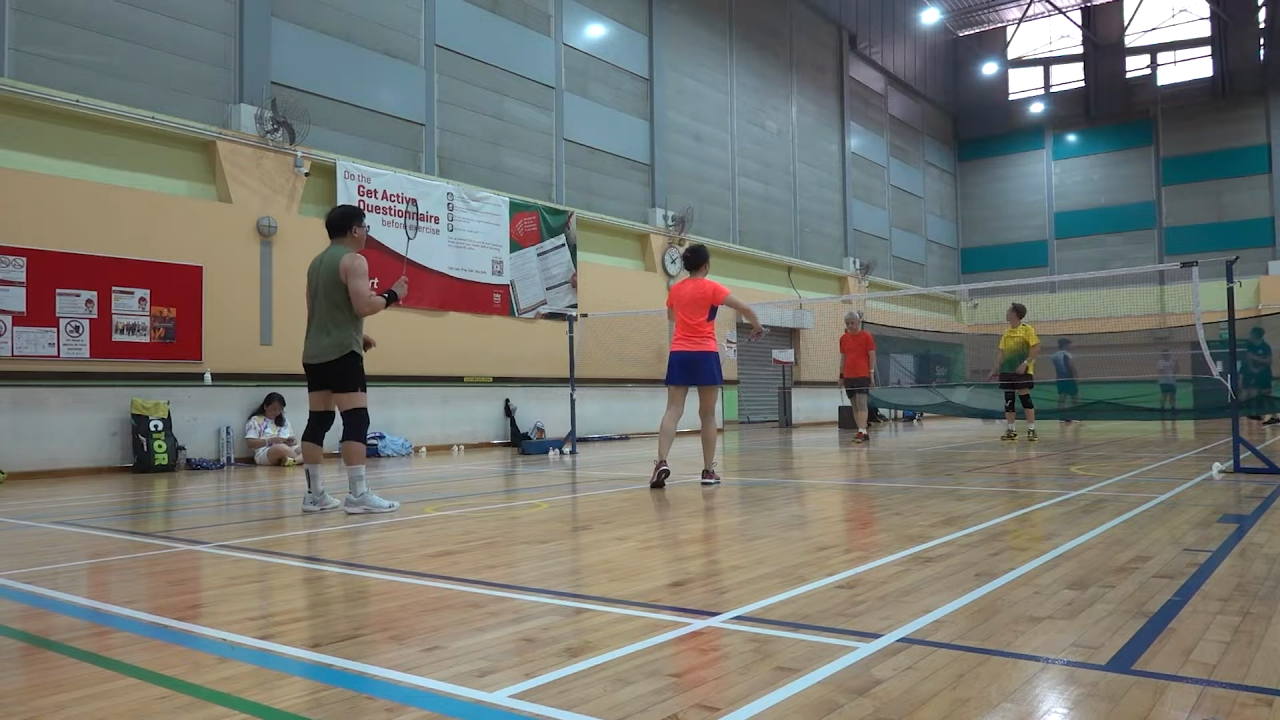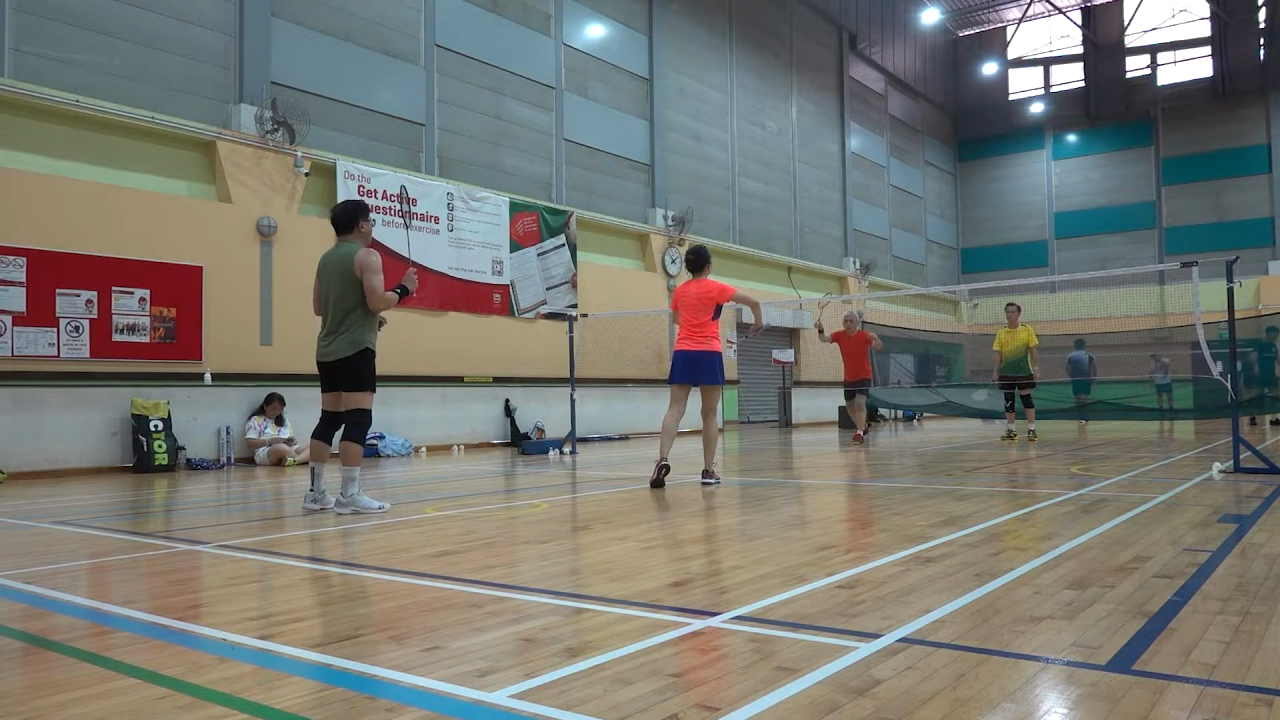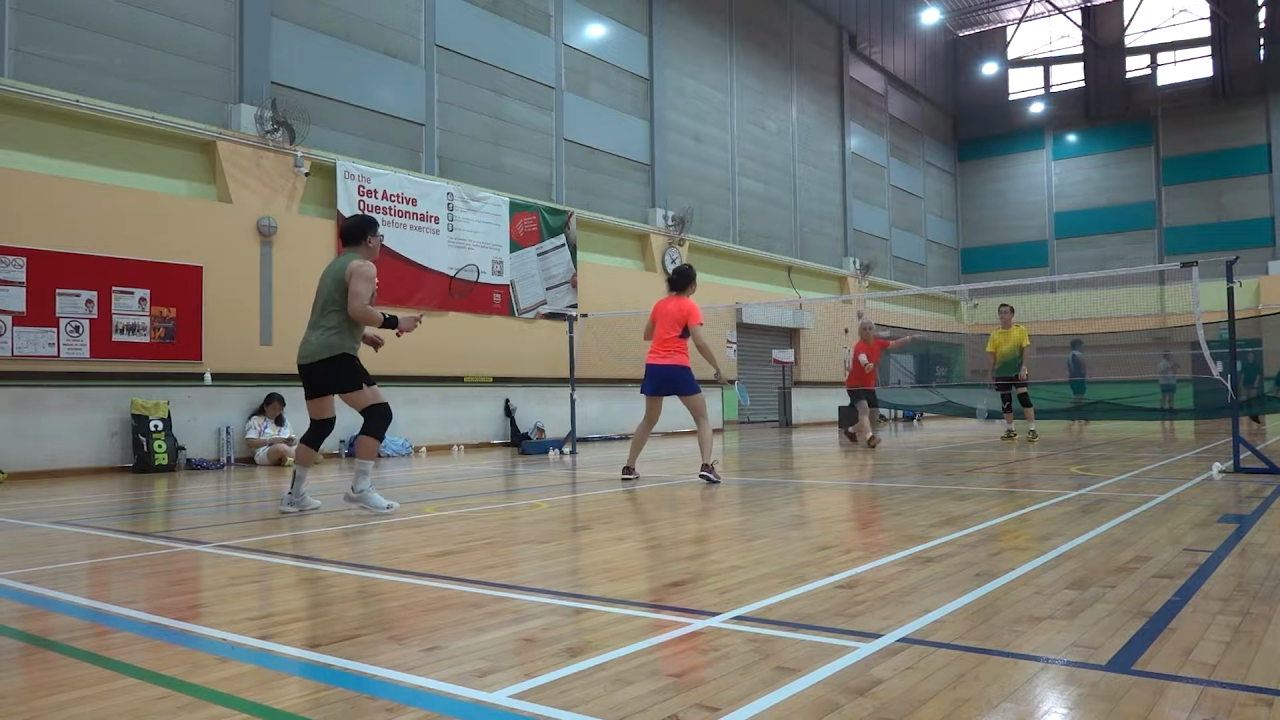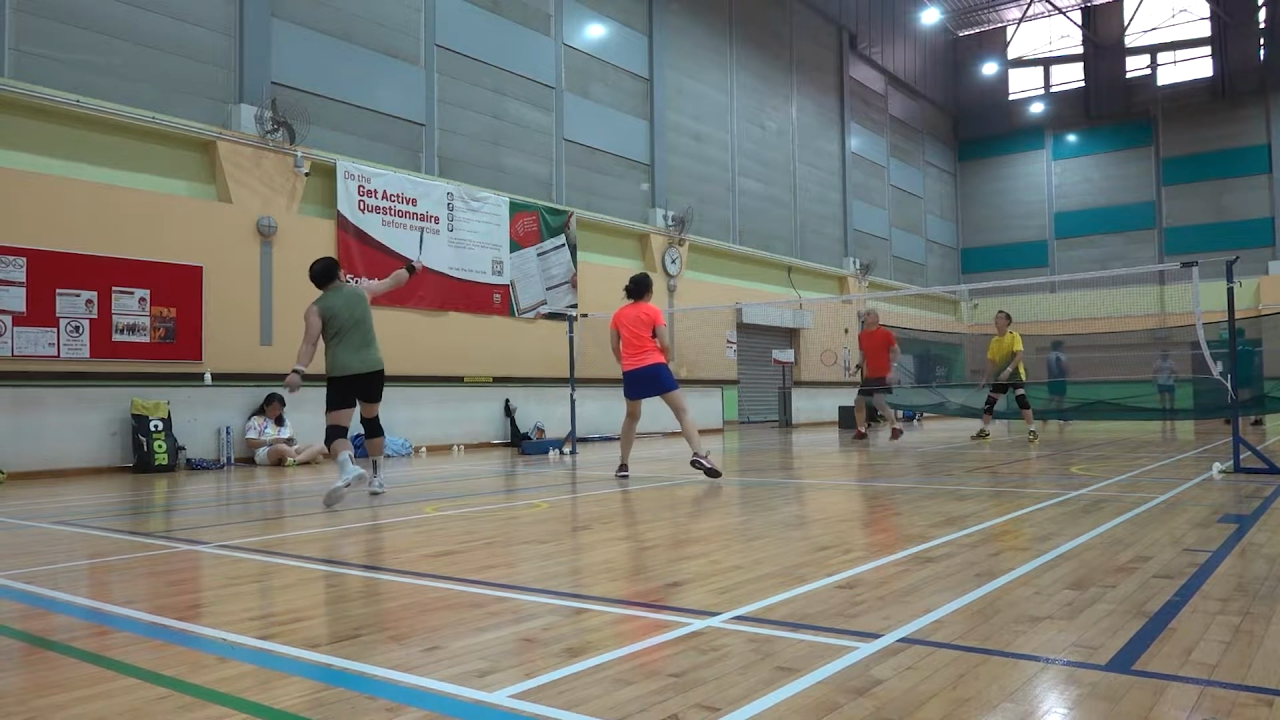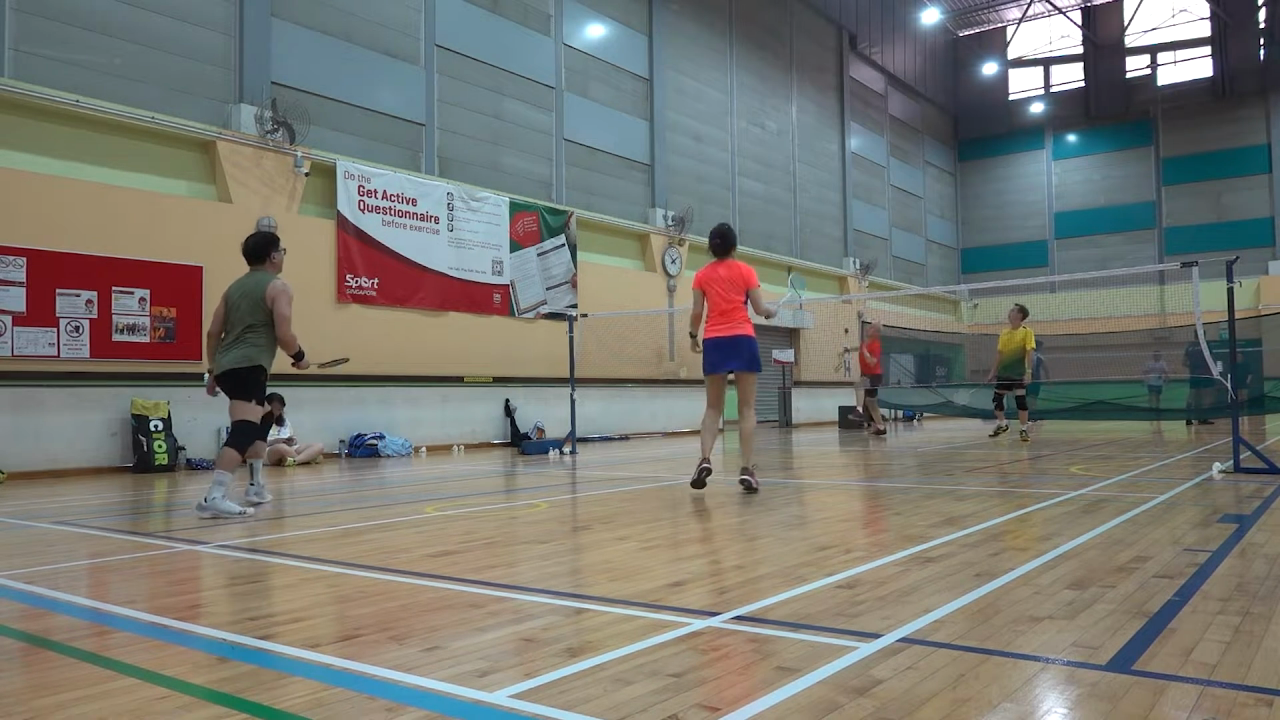
dt=1s
person 1, frame 1
left shoulder: (317, 262)
right shoulder: (353, 261)
right elbow: (363, 306)
right wrist: (393, 294)
left hip: (314, 353)
right hip: (342, 353)
left knee: (318, 421)
right knee: (356, 420)
left ankle: (314, 494)
right ankle: (358, 494)
person 1, frame 2
left shoulder: (326, 259)
right shoulder: (366, 256)
right elbow: (378, 301)
right wrist: (404, 289)
left hip: (327, 351)
right hip: (355, 350)
left knee: (329, 419)
right knee: (357, 420)
left ankle: (315, 492)
right ankle: (350, 495)
person 1, frame 3
left shoulder: (333, 267)
right shoulder: (363, 267)
right elbow: (357, 310)
left wrist: (361, 336)
right wrist: (395, 322)
left hip: (309, 357)
right hip: (335, 355)
left knee: (320, 425)
right knee: (379, 413)
left ankle: (294, 495)
right ankle: (361, 488)
person 1, frame 4
left shoulder: (316, 308)
right shoulder: (361, 290)
left elbow: (310, 341)
right elbow: (392, 281)
left wrist: (298, 371)
right wrist: (411, 268)
left hip: (341, 373)
right hip: (373, 368)
left knee: (336, 431)
right knee: (371, 421)
left ankle: (348, 470)
right ankle: (376, 478)
person 1, frame 5
left shoulder: (234, 288)
right shoulder: (277, 287)
left elbow: (213, 334)
right elbow: (284, 335)
left wrist: (213, 370)
right wrist: (300, 357)
left hip: (227, 367)
right hip: (249, 367)
left knee: (261, 420)
right knee: (245, 430)
left ankle: (256, 487)
right ankle: (215, 497)
person 2, frame 1
left shoulder: (675, 289)
right shoulder: (711, 288)
right elbow: (744, 308)
right wrist: (757, 327)
left hip: (679, 354)
right hip: (705, 355)
left knee: (673, 411)
right knee: (708, 415)
left ankle: (662, 462)
right ankle: (708, 471)
person 2, frame 2
left shoulder: (679, 291)
right shoulder: (716, 288)
right elbow: (753, 302)
right wrist: (758, 323)
left hip: (682, 354)
right hip: (708, 355)
left knee: (675, 410)
right knee: (709, 414)
left ankle: (663, 460)
right ankle: (708, 471)
person 2, frame 3
left shoulder: (660, 304)
right shoulder: (690, 308)
left elbow: (647, 336)
right elbow: (700, 343)
right wrist: (717, 368)
left hip: (653, 367)
right hip: (677, 368)
left knee: (649, 419)
right knee: (702, 418)
left ankle: (629, 468)
right ankle: (707, 466)
person 2, frame 4
left shoulder: (618, 315)
right shoulder: (653, 311)
left elbow: (615, 347)
right elbow: (665, 344)
right wrist: (665, 361)
left hip: (631, 372)
right hip: (655, 367)
left knee: (632, 417)
right knee: (683, 414)
left ankle: (623, 464)
right ankle: (699, 455)
person 2, frame 5
left shoulder: (702, 274)
right shoulder: (745, 270)
left elbow: (696, 312)
right elbow: (759, 309)
left wrist: (693, 336)
right wrist: (770, 312)
left hip: (713, 341)
right hip: (742, 339)
left knee: (713, 408)
right knee: (746, 408)
left ankle: (705, 461)
right ankle: (746, 469)
